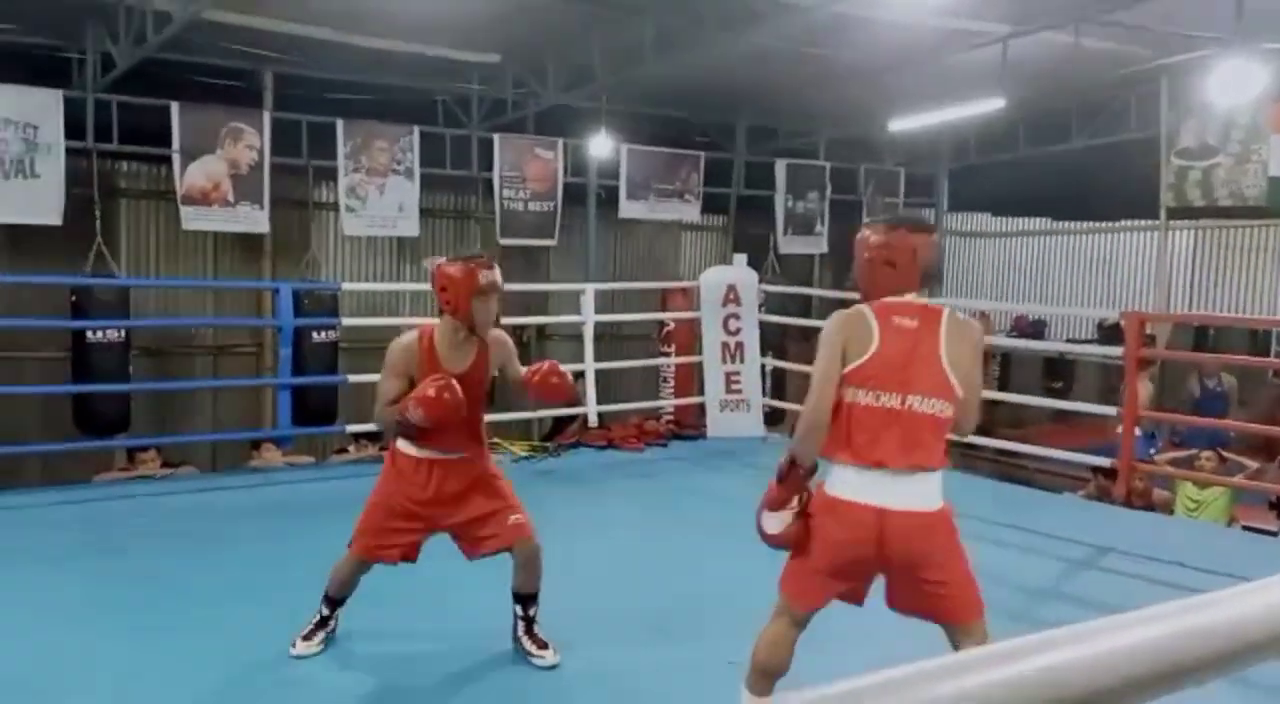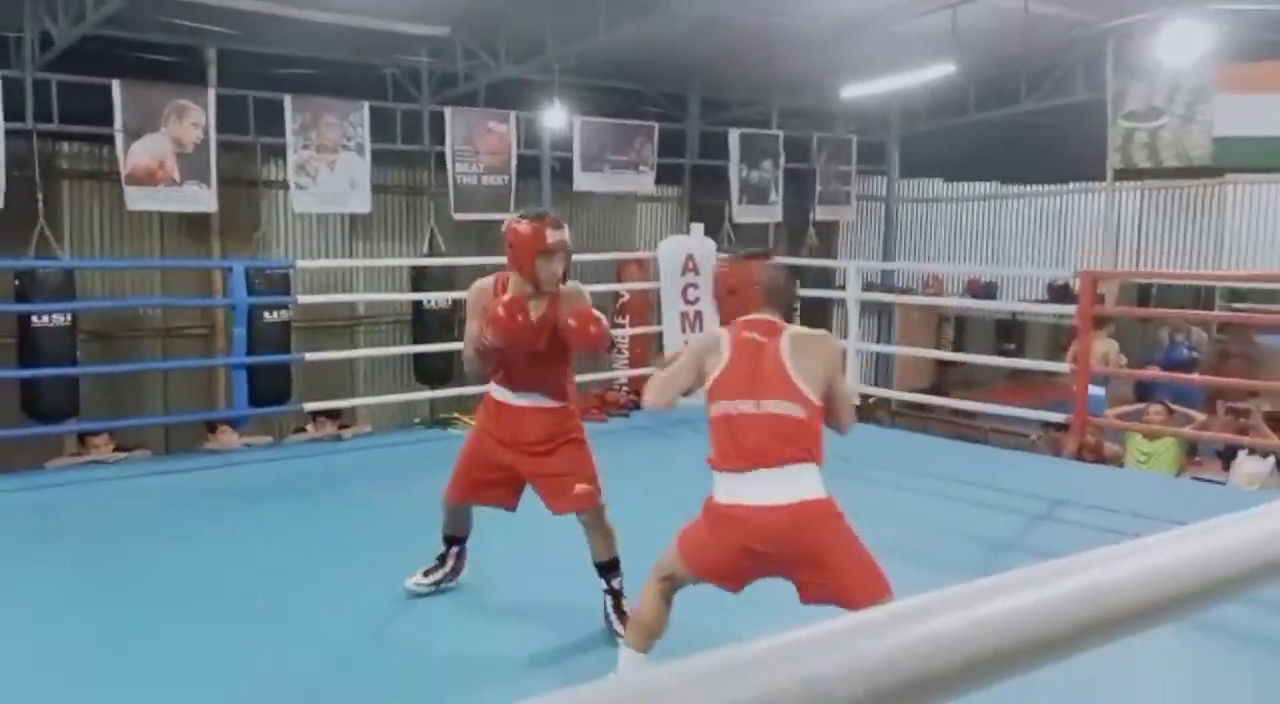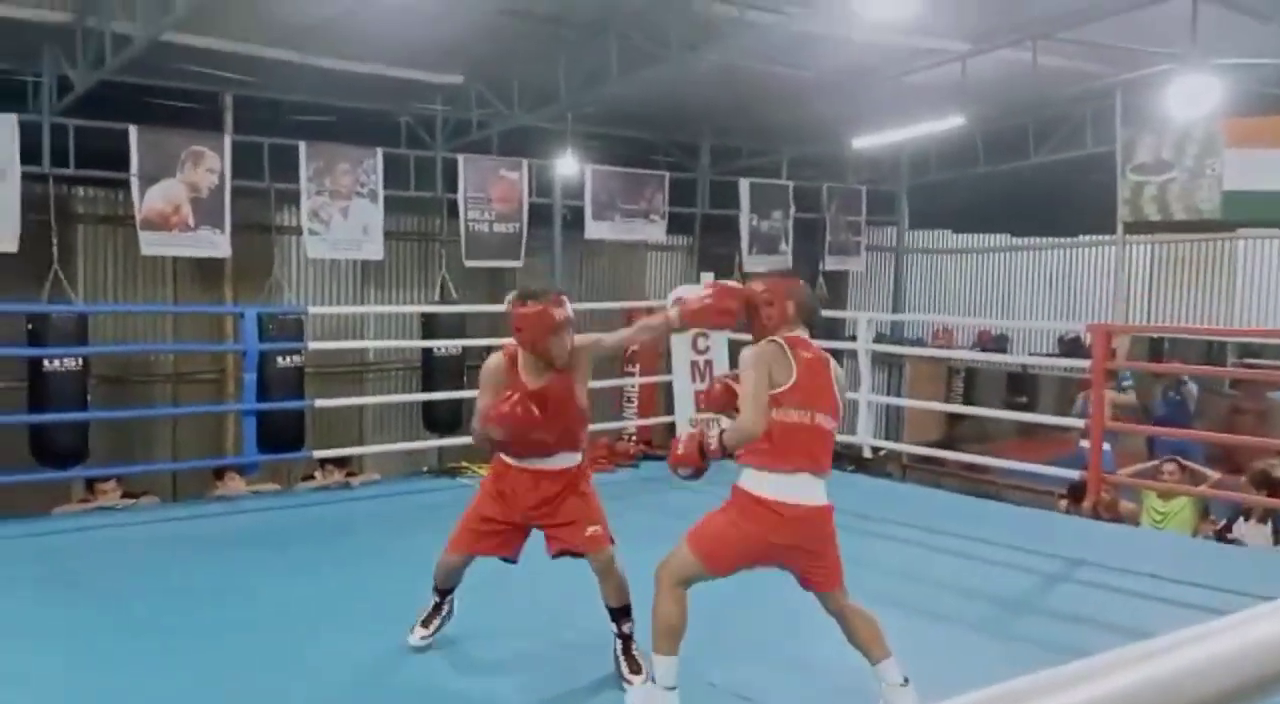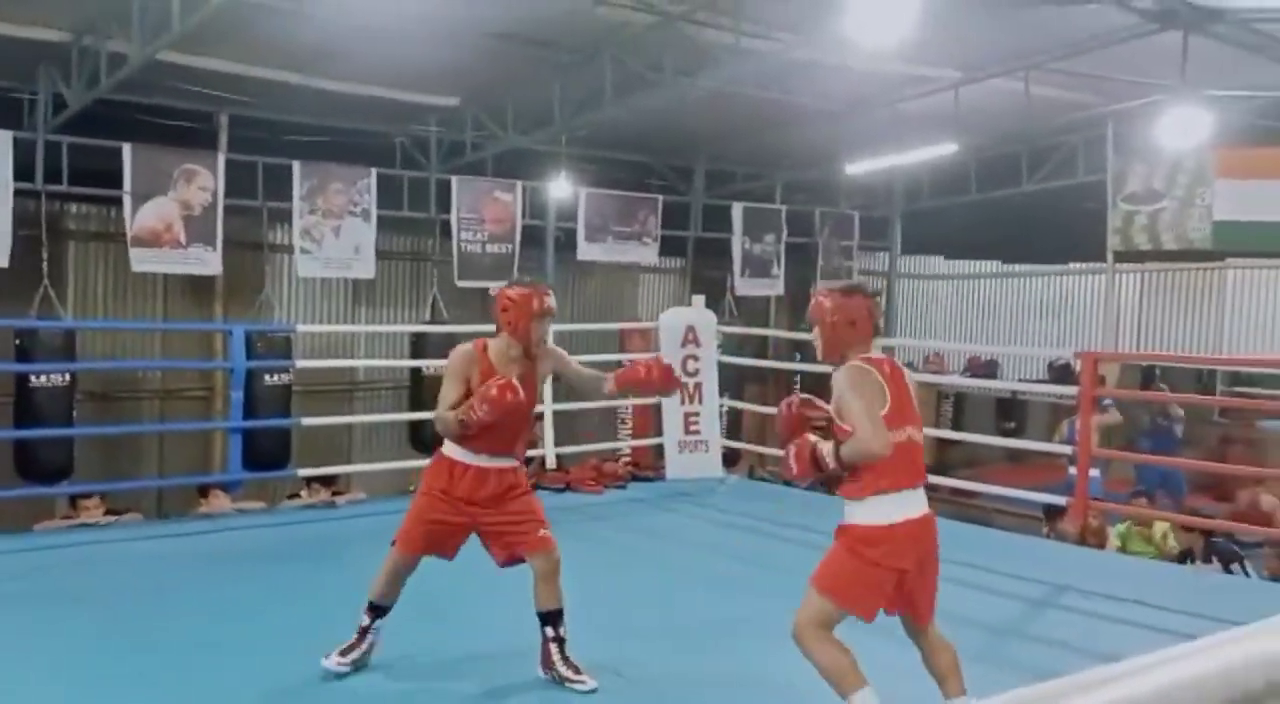
dt=0.7s
person 1, frame 1
left shoulder: (847, 325)
right shoulder: (964, 335)
left elbow: (813, 414)
right elbow: (964, 424)
left wrist: (794, 475)
left hip: (846, 508)
right hip: (921, 514)
left knee: (787, 619)
right knee: (972, 635)
person 1, frame 2
left shoulder: (710, 345)
right shoulder: (819, 346)
left elbow: (654, 399)
right elbow: (844, 421)
left wrist: (673, 367)
left hip: (736, 513)
right hip: (808, 511)
left knee: (662, 580)
person 1, frame 3
left shoulder: (762, 354)
right shoulder: (832, 370)
left elbow: (752, 427)
left wrist: (709, 444)
left hip: (760, 506)
right hip: (813, 512)
left knee: (671, 577)
right knee: (839, 603)
person 1, frame 4
left shoulder: (852, 375)
right shoulder: (897, 374)
left elbow: (875, 445)
left wrist: (824, 452)
right wrist: (832, 415)
left hip: (872, 531)
right hip: (917, 523)
left knee: (809, 628)
right knee: (922, 630)
person 2, frame 1
left shoulder: (497, 344)
right shoulder: (408, 348)
left elbow: (520, 380)
right elbow: (384, 416)
left wrist: (543, 386)
right wrist: (414, 411)
left hip: (471, 467)
right hip: (411, 469)
left knee: (525, 545)
right knee: (361, 554)
left ankle: (525, 626)
right ankle: (325, 619)
person 2, frame 2
left shoulder: (572, 296)
right shoulder: (484, 293)
left elbow: (596, 351)
right elbow: (472, 368)
left wrist: (595, 340)
right wrist: (490, 341)
left hip: (556, 420)
right hip: (500, 415)
left knee: (591, 511)
right knee: (456, 496)
left ankle: (615, 598)
right ankle: (452, 560)
person 2, frame 3
left shoulder: (585, 350)
right shoulder: (497, 367)
left elbow: (634, 333)
right elbow: (479, 433)
left wrist: (686, 312)
right wrist: (497, 431)
left hip: (566, 477)
right hip: (511, 474)
left knee: (602, 560)
right knee: (457, 554)
left ankle: (626, 644)
right ankle: (439, 609)
person 2, frame 4
left shoulder: (546, 357)
right shoulder: (467, 357)
left elbow: (598, 384)
right elbow: (443, 425)
left wrist: (638, 378)
right wrist: (470, 414)
left hip: (507, 480)
right hip: (453, 475)
left knee: (548, 560)
right knee: (403, 556)
left ankle: (553, 653)
right ankle: (365, 634)
